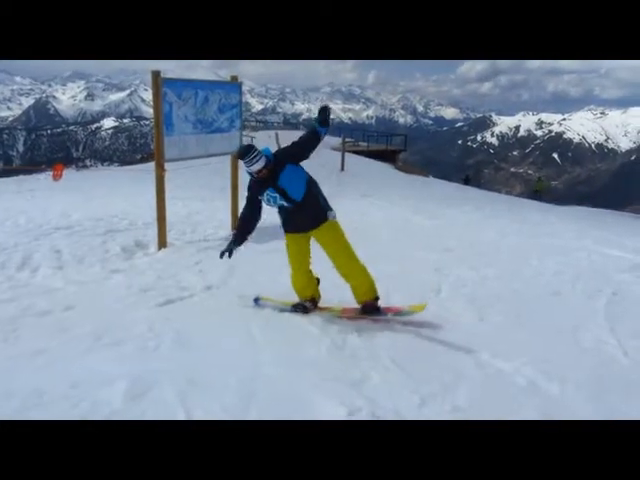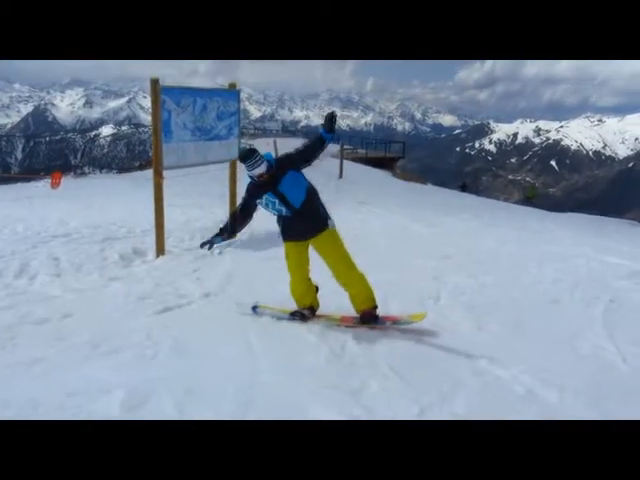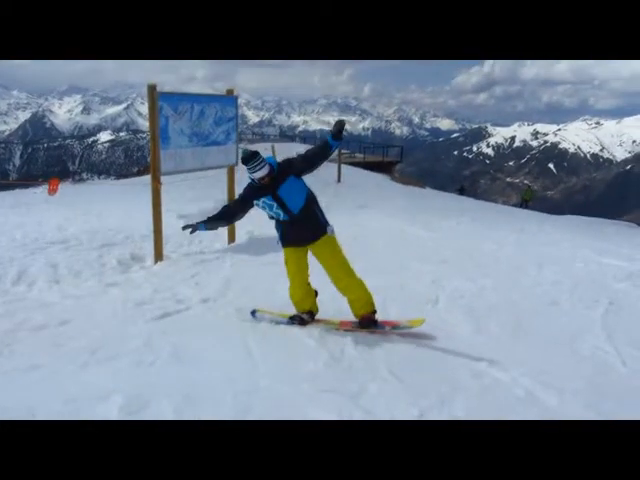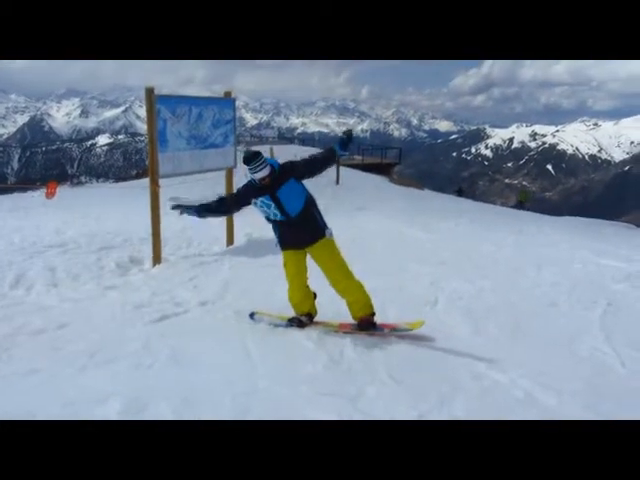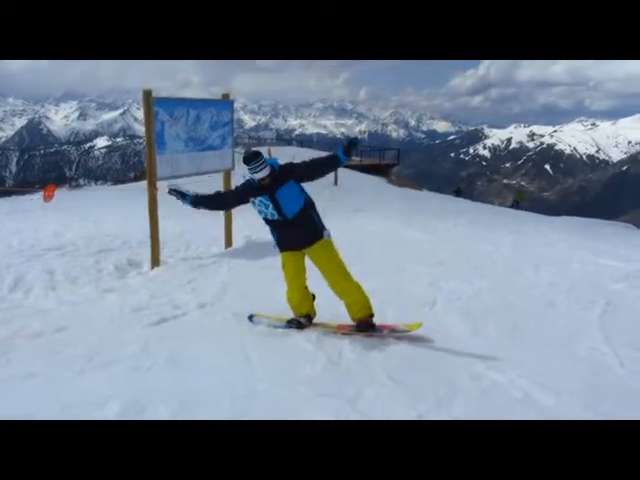
dt=0.2s
person 1, frame 1
left shoulder: (285, 158)
right shoulder: (256, 188)
left elbow: (308, 142)
right elbow: (248, 216)
left wrist: (321, 126)
right wrist: (235, 240)
left hip: (318, 214)
right hip: (293, 225)
left knee: (344, 259)
right knee: (299, 267)
left ankle: (368, 299)
right ankle: (308, 298)
person 1, frame 2
left shoulder: (287, 164)
right shoulder: (254, 190)
left elbow: (311, 150)
right elbow: (241, 215)
left wrist: (326, 132)
right wrist: (220, 234)
left hip: (317, 222)
right hip: (292, 233)
left knee: (343, 268)
right knee: (298, 275)
left ankle: (367, 308)
right ankle: (307, 305)
person 1, frame 3
left shoulder: (288, 168)
right shoulder: (252, 192)
left elbow: (313, 157)
right elbow: (232, 211)
left wrist: (334, 140)
right wrist: (204, 224)
left hip: (316, 228)
right hip: (290, 238)
left knee: (341, 273)
right knee: (297, 280)
left ankle: (365, 312)
right ankle: (306, 310)
person 1, frame 4
left shoulder: (288, 171)
right shoulder: (251, 191)
left elbow: (316, 163)
right elbow: (225, 205)
left wrist: (339, 149)
right wrist: (193, 209)
left hip: (314, 231)
right hip: (289, 240)
left knee: (340, 276)
right knee: (296, 282)
left ankle: (364, 314)
right ankle: (305, 312)
person 1, frame 5
left shoulder: (288, 172)
right shoulder: (249, 189)
left elbow: (317, 167)
right elbow: (222, 200)
left wrist: (342, 156)
right wrist: (190, 199)
left hip: (312, 233)
right hip: (287, 242)
left knee: (338, 277)
right knee: (295, 284)
left ankle: (362, 315)
right ankle: (304, 313)
